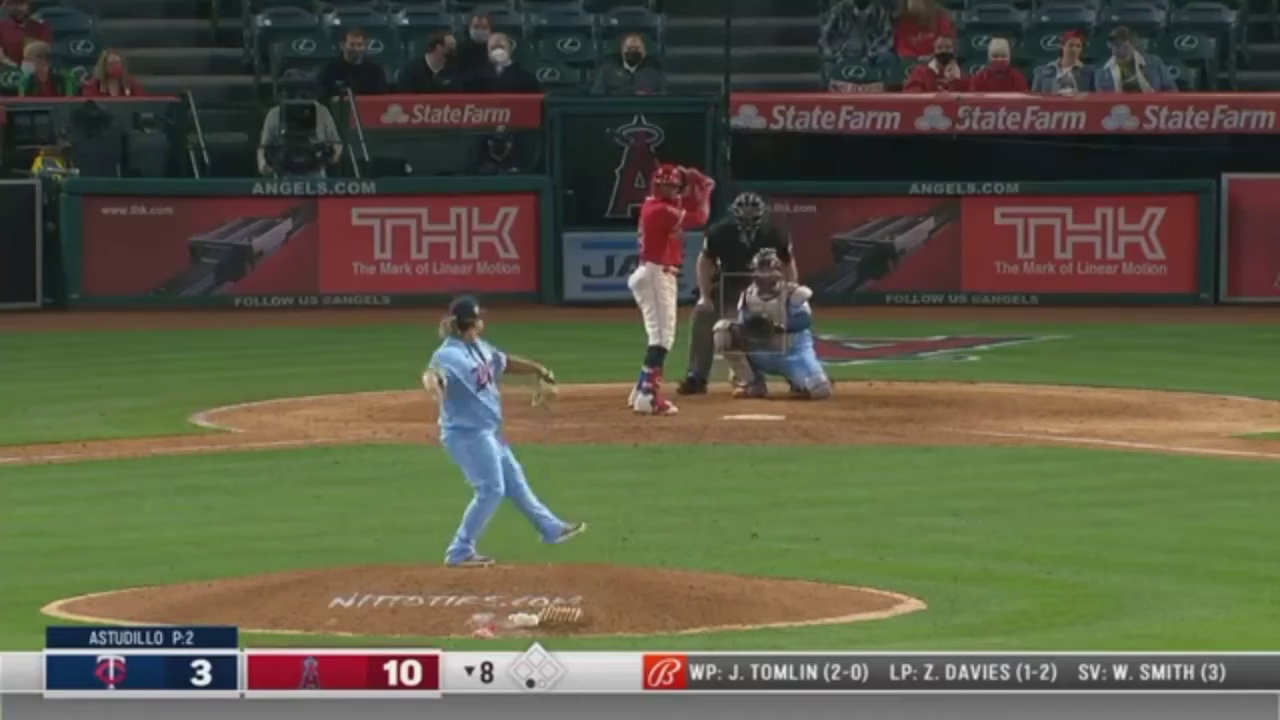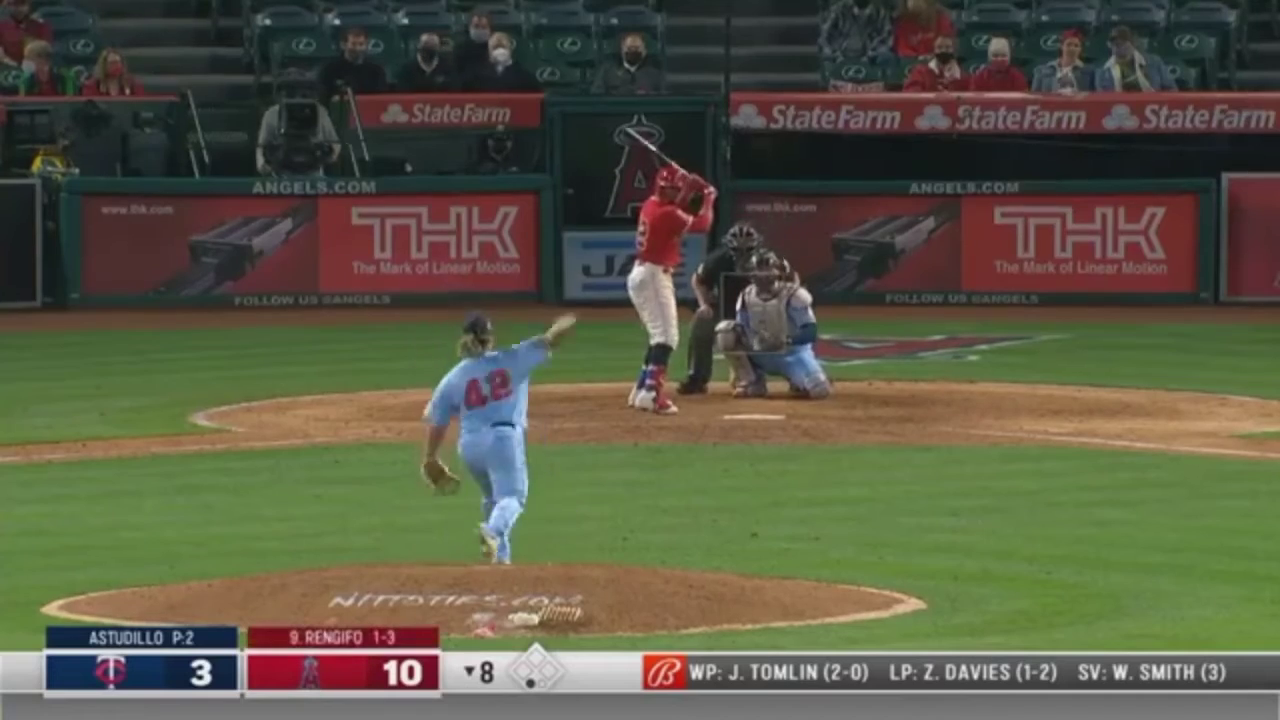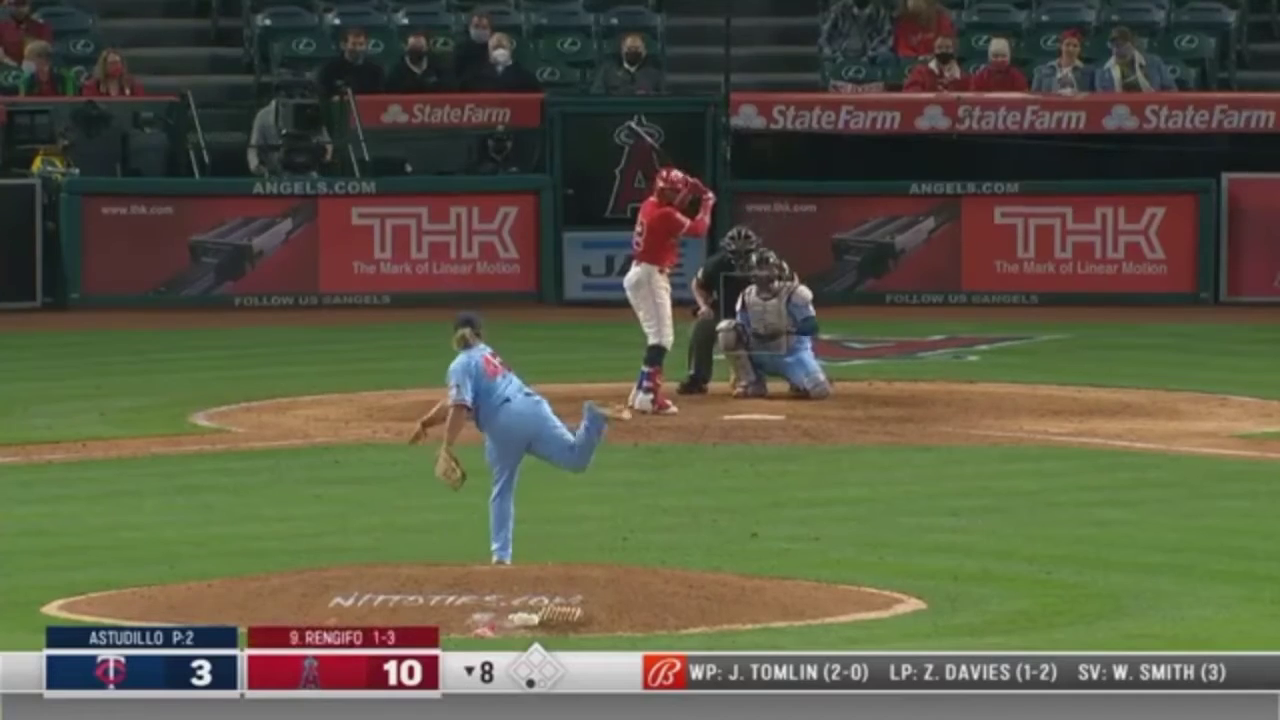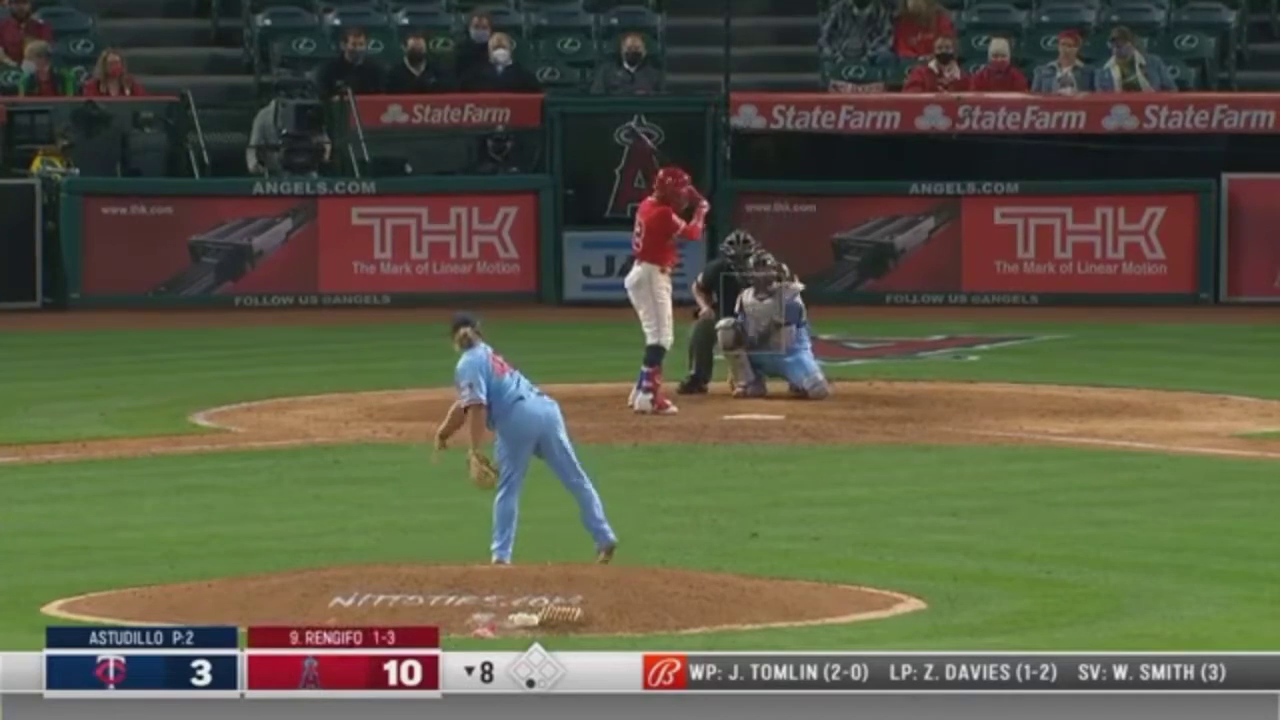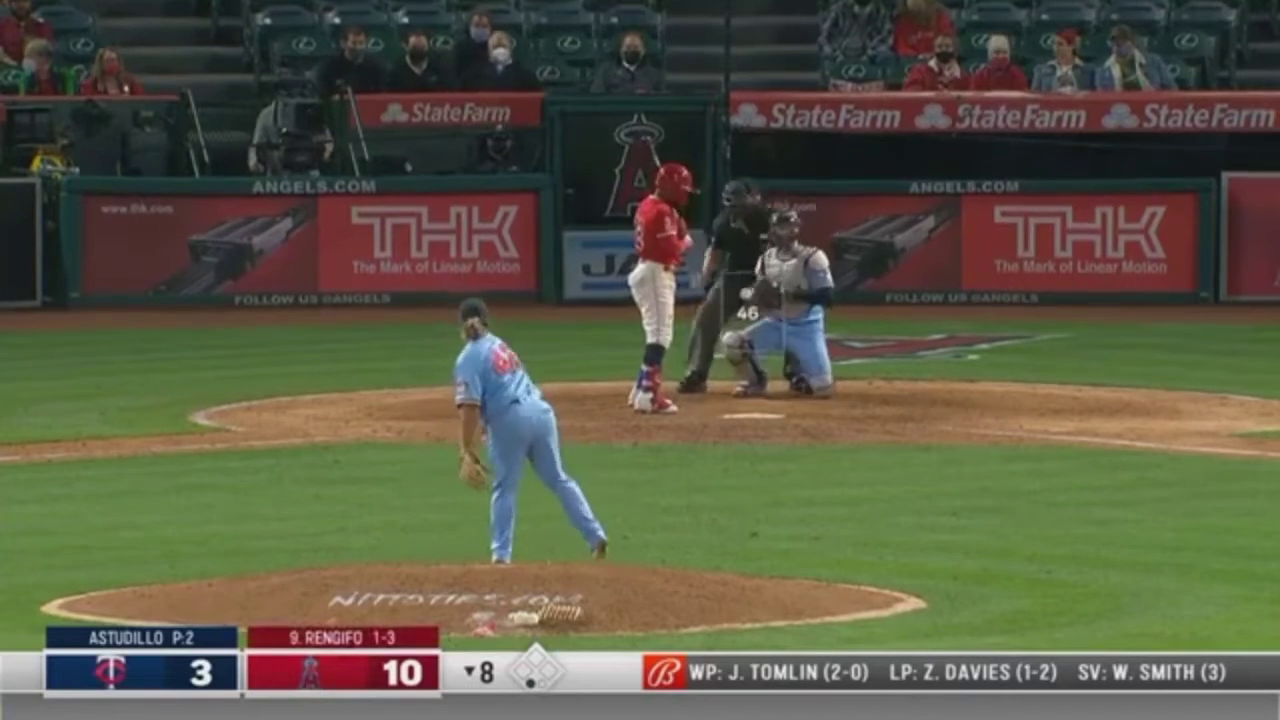
dt=0.5s
person 1, frame 1
left shoulder: (479, 347)
right shoulder: (450, 355)
left elbow: (507, 362)
right elbow: (433, 375)
left wrist: (542, 372)
right wrist: (431, 380)
left hip: (485, 433)
right hip: (468, 435)
left knee: (514, 479)
right knee: (491, 492)
left ankle: (552, 530)
right ankle: (459, 553)
person 1, frame 2
left shoulder: (452, 379)
right shoulder: (511, 358)
left elbow: (435, 425)
right elbow: (549, 341)
left wrist: (429, 459)
right wrist: (562, 324)
left hip: (471, 444)
right hip: (504, 440)
left knee: (493, 498)
right knee: (511, 497)
left ankle: (500, 553)
right ankle: (492, 531)
person 1, frame 3
left shoulder: (460, 365)
right shoulder: (486, 353)
left elbow: (459, 408)
right elbow: (455, 401)
left wrist: (447, 447)
right wrist: (425, 422)
left hip: (503, 423)
right hip: (534, 409)
left knee: (502, 492)
right knee: (575, 458)
left ankle: (500, 554)
right ankle: (594, 419)
person 1, frame 4
left shoulder: (467, 364)
right shoulder: (487, 353)
left elbow: (476, 408)
right elbow: (463, 405)
left wrist: (475, 450)
right wrist: (442, 434)
left hip: (516, 422)
right hip: (546, 409)
left knee: (508, 490)
right knee: (574, 477)
left ankle: (500, 554)
right ankle: (605, 538)
person 1, frame 5
left shoulder: (467, 359)
right shoulder: (497, 344)
left elbow: (470, 407)
left wrist: (467, 449)
left hip: (508, 422)
right hip: (541, 412)
left knee: (504, 489)
right knee: (558, 480)
left ankle: (501, 554)
right ankle: (594, 536)
person 2, frame 1
left shoulder: (654, 205)
right shoulder: (660, 210)
left elbow: (685, 208)
right elbow: (697, 218)
left wrist: (693, 186)
right wrist: (705, 190)
left hip: (660, 275)
right hip: (656, 276)
left knee: (660, 336)
right knee: (662, 337)
left ankle: (641, 391)
right ankle: (648, 397)
person 2, frame 2
left shoulder: (651, 204)
right shoulder: (667, 213)
left elbow: (678, 207)
right elbow: (702, 224)
left wrist: (691, 189)
right wrist: (709, 198)
left hip: (644, 274)
right hip: (654, 276)
left knee: (660, 336)
right knee: (667, 336)
left ankle: (641, 390)
right ankle: (651, 394)
person 2, frame 3
left shoulder: (651, 205)
right shoulder: (664, 214)
left elbow: (675, 209)
right elbow: (699, 229)
left wrist: (691, 192)
right wrist: (708, 202)
left hip: (642, 274)
right hip: (650, 277)
left knee: (657, 336)
right knee: (662, 337)
left ankle: (641, 391)
right ankle: (649, 396)
person 2, frame 4
left shoulder: (648, 205)
right shoulder: (662, 213)
left elbow: (671, 215)
right elbow: (692, 233)
left wrist: (688, 202)
right wrist: (701, 207)
left hip: (644, 273)
right hip: (652, 276)
left knee: (657, 336)
right knee: (661, 337)
left ankle: (641, 392)
right ankle: (648, 396)
person 2, frame 5
left shoulder: (648, 204)
right shoulder: (661, 211)
right elbow: (674, 248)
left wrist: (678, 229)
right wrist: (687, 239)
left hip: (649, 271)
right hip: (656, 274)
left knee: (656, 334)
right knee: (660, 335)
left ankle: (642, 390)
right ankle: (648, 396)
person 3, frame 1
left shoulder: (775, 233)
right shoulder: (720, 231)
left elbow: (789, 265)
right elbow: (704, 261)
right wrist: (704, 296)
right hip: (726, 283)
right knee: (702, 317)
right ankle: (696, 378)
person 3, frame 2
left shoulder: (768, 260)
right shoulder: (717, 261)
left elbow: (792, 278)
right elbow: (698, 281)
left wrist: (787, 306)
right wrist: (703, 304)
left hip: (758, 307)
right hip: (725, 306)
right knee: (701, 322)
left ankle: (796, 378)
right ankle: (697, 379)
person 3, frame 3
right shoulder: (716, 264)
right elbow: (697, 284)
right wrist: (704, 306)
right hip: (725, 308)
right knee: (701, 329)
right ankle: (697, 378)
person 3, frame 4
right shoulder: (717, 268)
right elbow: (697, 287)
right wrist: (705, 306)
right hip: (724, 312)
right knee: (701, 330)
right ankle: (697, 378)
person 3, frame 5
left shoulder: (770, 220)
right shoulder: (725, 221)
right elbow: (714, 252)
right wrist: (704, 276)
right hip: (731, 279)
right knee: (705, 321)
right ankle: (695, 376)
person 4, frame 1
left shoulder: (793, 293)
right shoulder: (748, 296)
left elbow: (804, 321)
right elbow: (741, 330)
left wrist: (775, 326)
right wrist: (749, 328)
left hip: (794, 354)
right hip: (761, 354)
left knee: (820, 390)
right knee: (723, 329)
left ankle: (797, 379)
right ankle: (753, 382)
person 4, frame 2
left shoulder: (793, 295)
right shoulder: (747, 296)
left elbow: (811, 332)
right elbow: (740, 331)
left wrist: (782, 340)
right wrist: (752, 343)
left hip: (792, 354)
right hip: (761, 356)
left knee: (819, 390)
right knee: (725, 330)
left ankle: (797, 379)
right ankle: (752, 382)
person 4, frame 3
left shoulder: (794, 293)
right shoulder: (747, 296)
left elbow: (811, 326)
right elbow: (740, 332)
left wrist: (783, 329)
left hip: (793, 354)
right hip: (761, 355)
left knee: (820, 390)
right knee: (726, 328)
left ankle: (797, 380)
right ankle: (752, 382)
person 4, frame 4
left shoulder: (789, 291)
right shoulder: (745, 298)
left elbow: (795, 314)
right elbow: (741, 334)
left wrist: (773, 323)
left hip: (793, 355)
right hip: (762, 355)
left knee: (819, 390)
right knee: (725, 326)
left ankle: (798, 382)
right ankle: (751, 383)
person 4, frame 5
left shoulder: (812, 258)
right shoulder: (767, 257)
left elbow: (827, 298)
right elbow: (757, 295)
left wrist: (792, 293)
right wrist: (755, 295)
left hip: (807, 328)
right hip: (776, 323)
left knee: (823, 388)
right knee: (731, 341)
left ankle: (802, 378)
right ankle: (755, 382)
